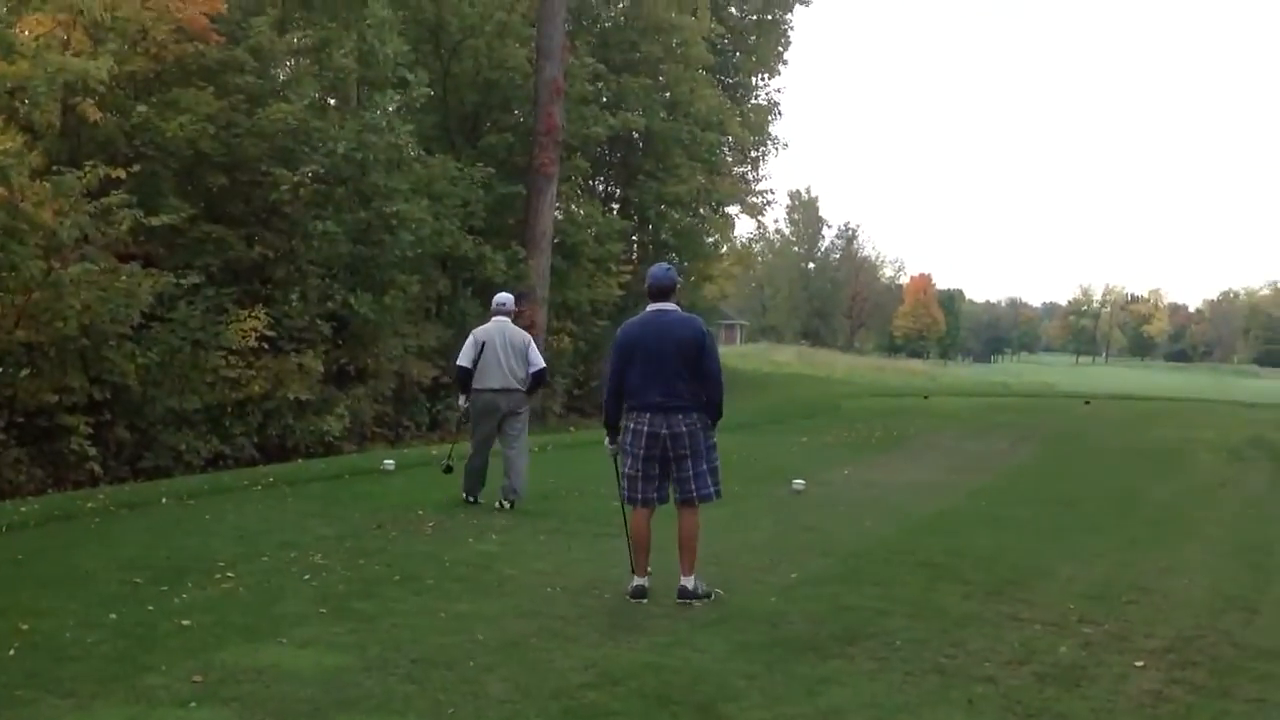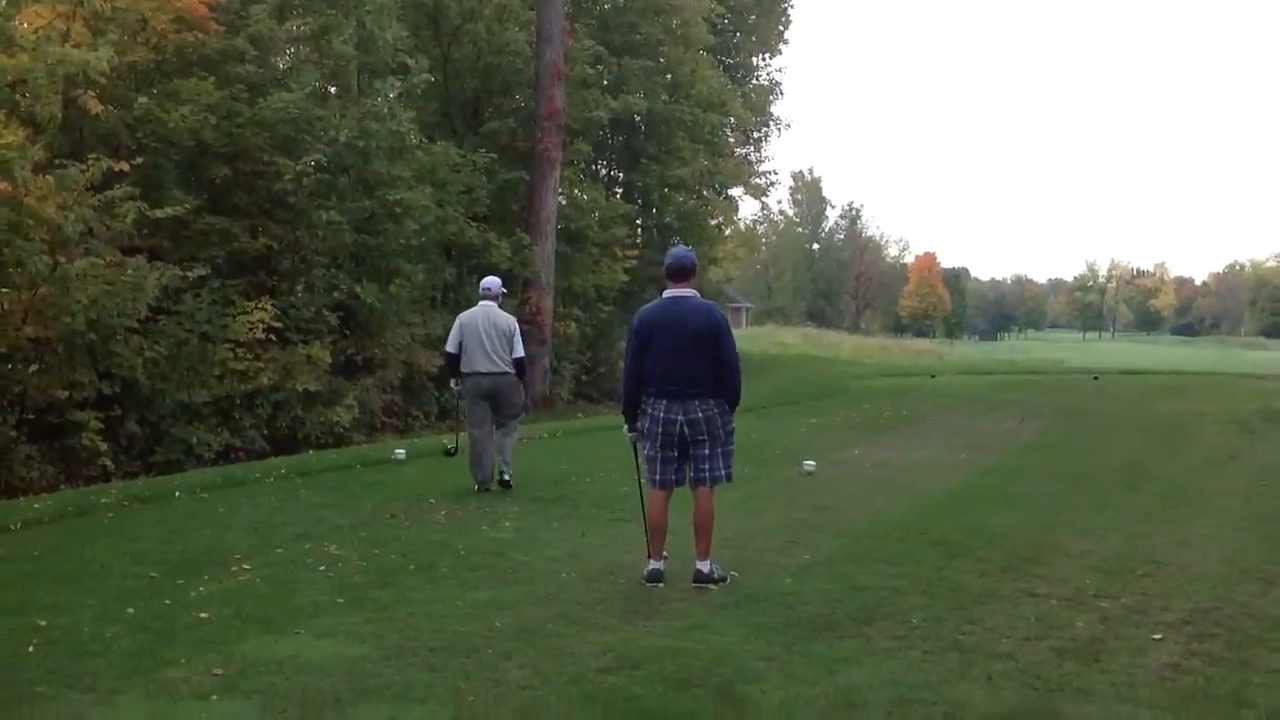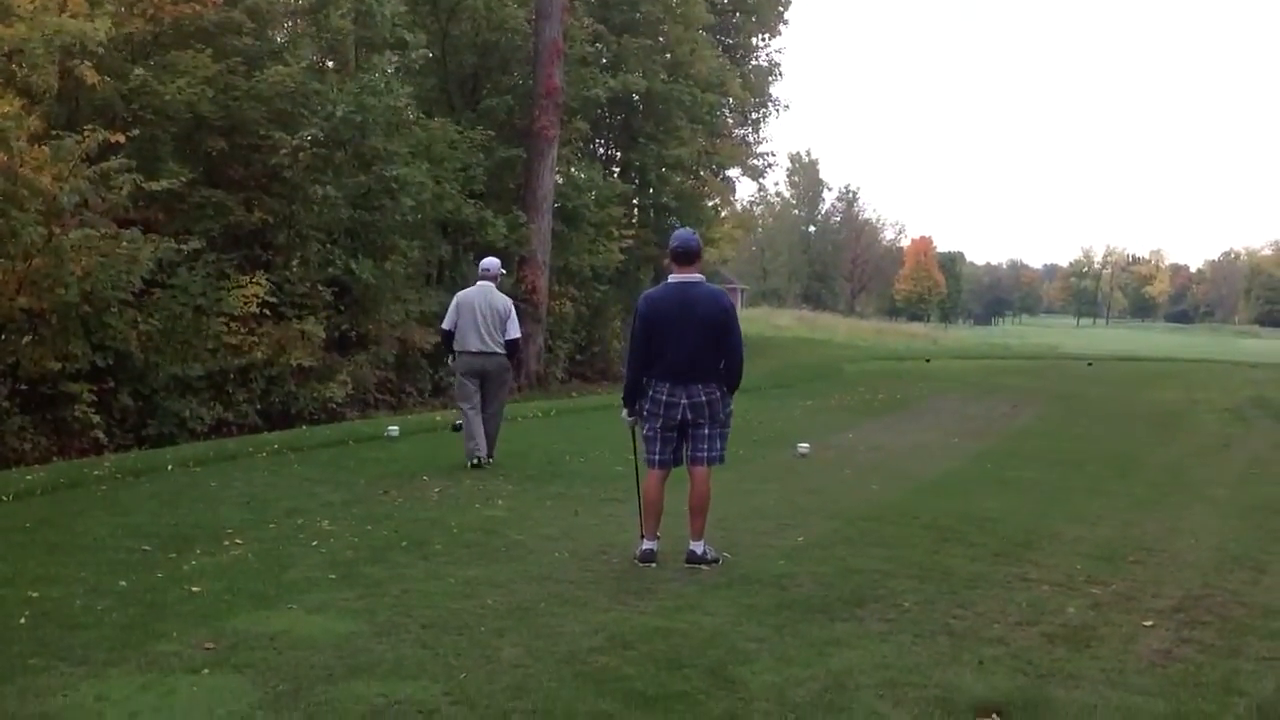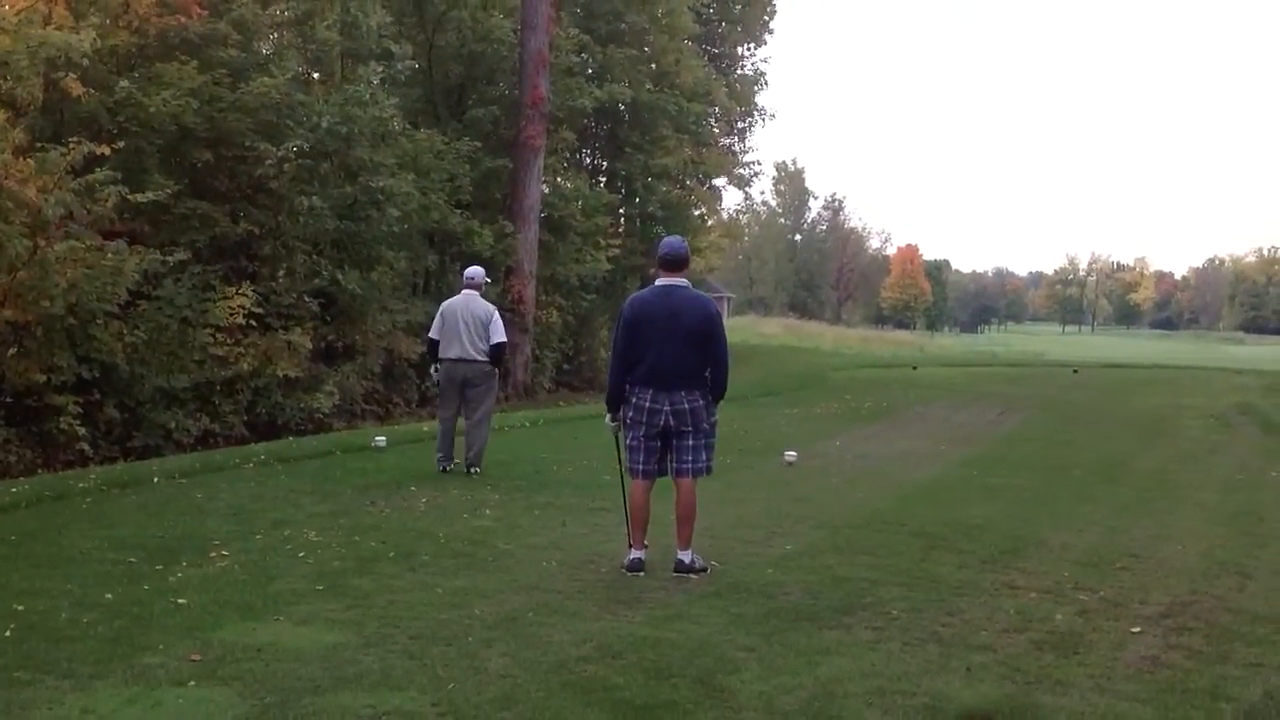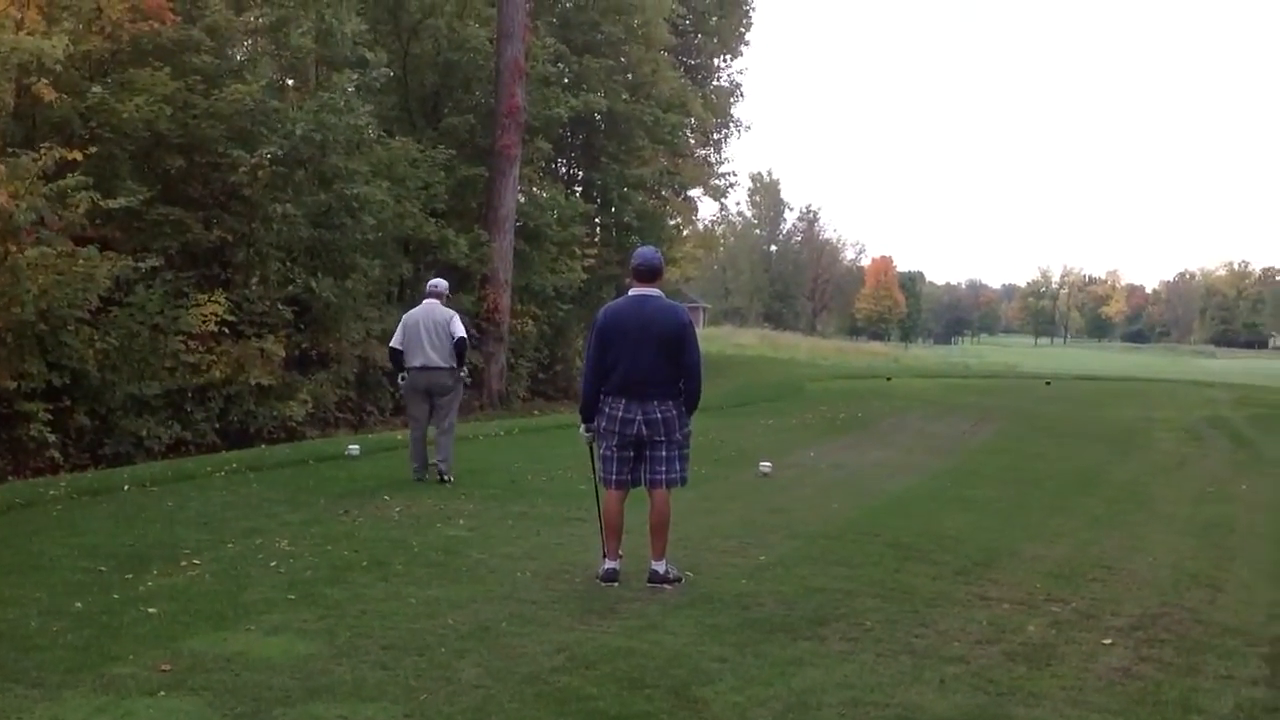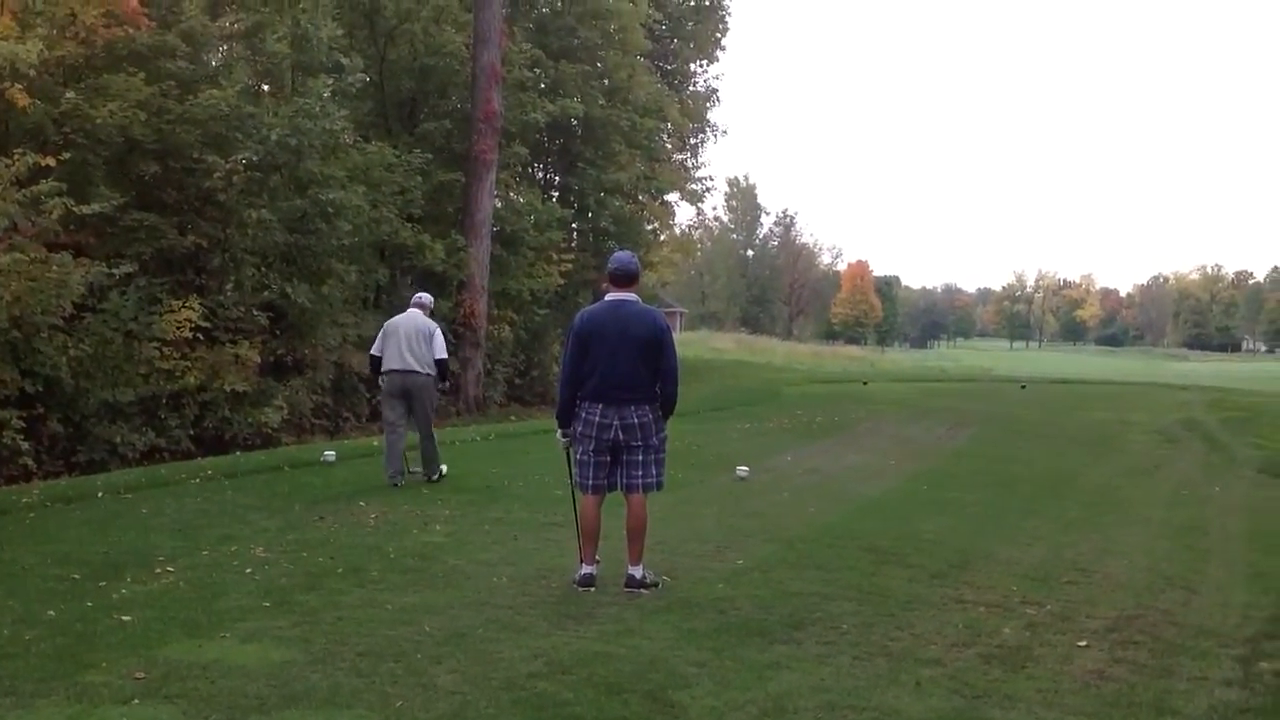
dt=0.5s
person 1, frame 1
left shoulder: (629, 331)
right shoulder: (695, 327)
left elbow: (615, 384)
right elbow: (713, 380)
left wrist: (612, 429)
right wrist: (711, 420)
left hip: (642, 423)
right hip: (687, 422)
left knee: (642, 505)
right knee: (689, 504)
left ankle: (639, 581)
right ankle: (688, 582)
person 1, frame 2
left shoulder: (646, 316)
right shoulder: (711, 313)
left elbow: (632, 371)
right elbow: (730, 366)
left wrist: (630, 417)
right wrist: (729, 407)
left hip: (659, 410)
right hip: (705, 409)
left knee: (658, 489)
right knee: (704, 489)
left ankle: (655, 565)
right ankle: (703, 566)
person 1, frame 3
left shoulder: (651, 300)
right shoulder: (719, 299)
left elbow: (637, 356)
right elbow: (734, 353)
left wrist: (631, 401)
right wrist: (728, 390)
left hip: (660, 393)
right hip: (706, 393)
left knee: (655, 470)
right knee: (700, 470)
left ankle: (648, 545)
right ankle: (697, 547)
person 1, frame 4
left shoulder: (636, 304)
right shoulder: (705, 306)
left elbow: (620, 359)
right elbow: (719, 360)
left wrist: (614, 406)
right wrist: (714, 399)
left hip: (643, 399)
right hip: (690, 400)
left knee: (641, 479)
right knee: (686, 480)
left ankle: (636, 554)
right ankle: (684, 557)
person 1, frame 5
left shoulder: (609, 313)
right shoulder: (678, 315)
left elbow: (593, 369)
right elbow: (692, 370)
left wrist: (587, 416)
right wrist: (687, 410)
left hip: (616, 409)
right hip: (664, 410)
left knee: (614, 489)
right knee: (660, 490)
left ankle: (610, 564)
right ankle: (659, 567)
person 1, frame 6
left shoulder: (586, 318)
right shoulder: (655, 320)
left elbow: (570, 374)
right elbow: (669, 375)
left wrist: (564, 421)
right wrist: (663, 415)
left hip: (593, 414)
right hip: (640, 415)
left knee: (591, 494)
right knee: (636, 495)
left ankle: (587, 570)
right ankle: (635, 572)
person 2, frame 1
left shoulder: (478, 333)
right shoulder: (523, 336)
left elbow: (463, 367)
right elbow: (540, 371)
left wrist: (463, 394)
right wrist: (527, 392)
left hip: (484, 397)
right hip: (515, 398)
left knee: (480, 447)
right knee: (515, 448)
left ankle: (472, 492)
right ankle: (510, 497)
person 2, frame 2
left shoulder: (464, 319)
right shoulder: (509, 320)
left elbow: (451, 353)
right elbow: (519, 358)
left wrist: (454, 377)
right wrist: (520, 381)
left hip: (474, 381)
right hip: (505, 381)
left knee: (479, 431)
right knee: (506, 428)
left ankle: (483, 481)
right ankle: (505, 472)
person 2, frame 3
left shoulder: (461, 297)
right shoulder: (505, 302)
left elbow: (447, 330)
right elbow: (513, 340)
left wrist: (452, 352)
right wrist: (510, 361)
left hip: (467, 360)
right hip: (496, 361)
left knee: (470, 408)
right knee: (491, 410)
left ankle: (476, 454)
right ankle: (487, 455)
person 2, frame 4
left shoulder: (446, 306)
right shoulder: (489, 309)
left elbow: (433, 339)
right elbow: (499, 344)
left wrist: (434, 363)
right wrist: (494, 365)
left hip: (450, 367)
right hip: (480, 369)
left knee: (447, 415)
right knee: (477, 418)
left ankle: (444, 461)
right ankle: (473, 464)
person 2, frame 5
left shoulder: (409, 316)
right shoulder: (449, 315)
left elbow: (394, 349)
right elbow: (461, 340)
left wrist: (401, 371)
right wrist: (460, 365)
left hip: (416, 376)
right hip: (445, 376)
left knee: (417, 425)
right knee: (445, 426)
left ankle: (419, 472)
right ankle: (443, 471)
person 2, frame 6
left shoulder: (390, 324)
right shoulder: (431, 326)
left elbow: (374, 355)
right elbow: (441, 359)
left wrist: (379, 375)
right wrist: (443, 379)
left hip: (393, 379)
right hip: (422, 380)
left knee: (393, 428)
right knee: (425, 428)
left ankle: (395, 477)
right ankle: (432, 471)
